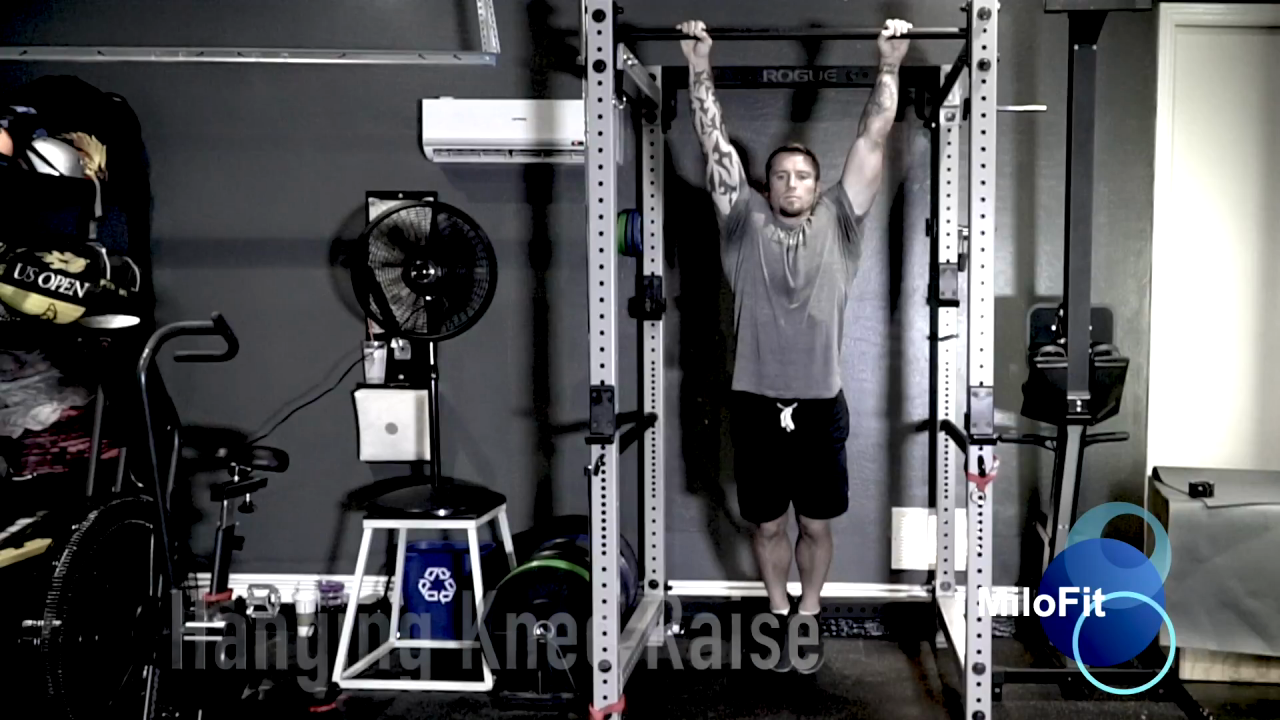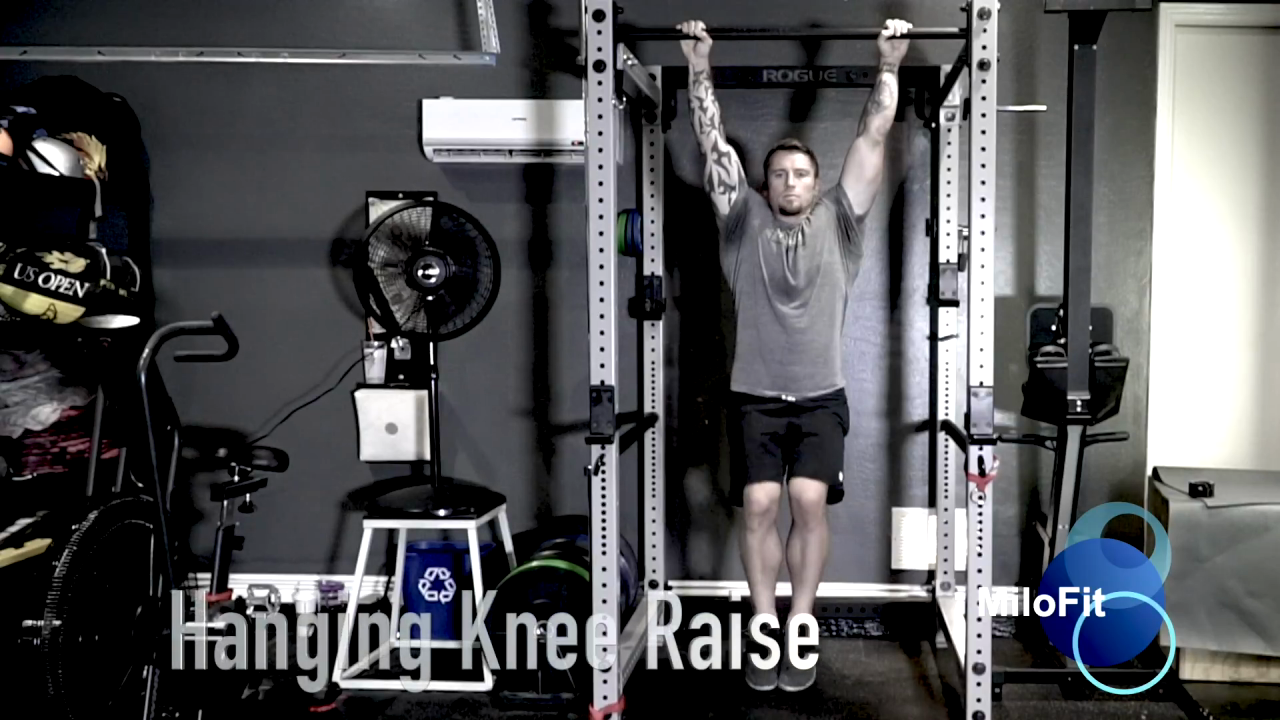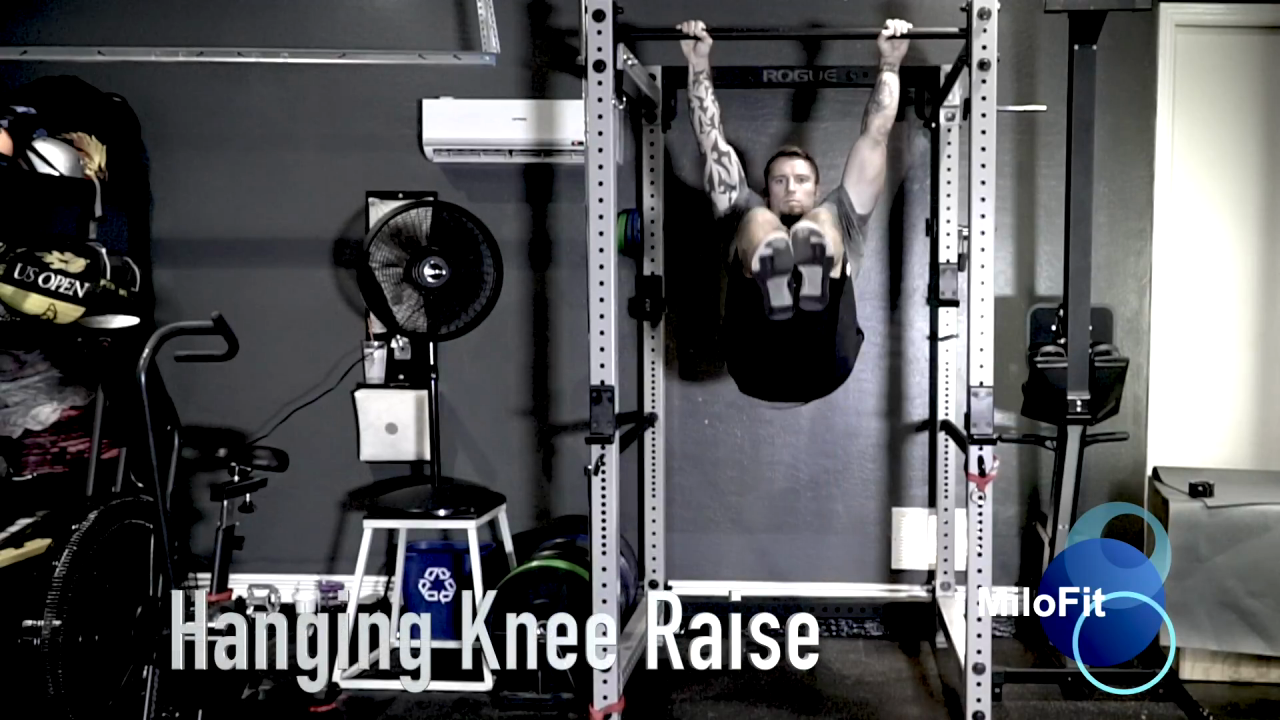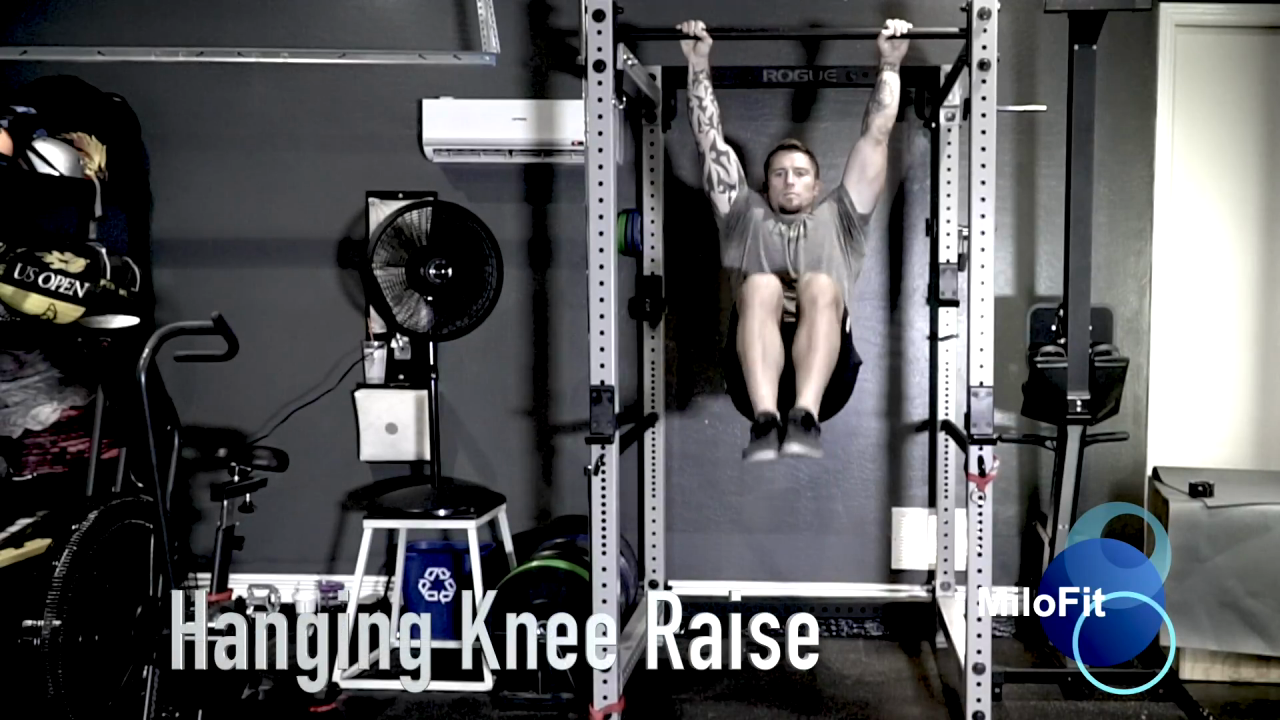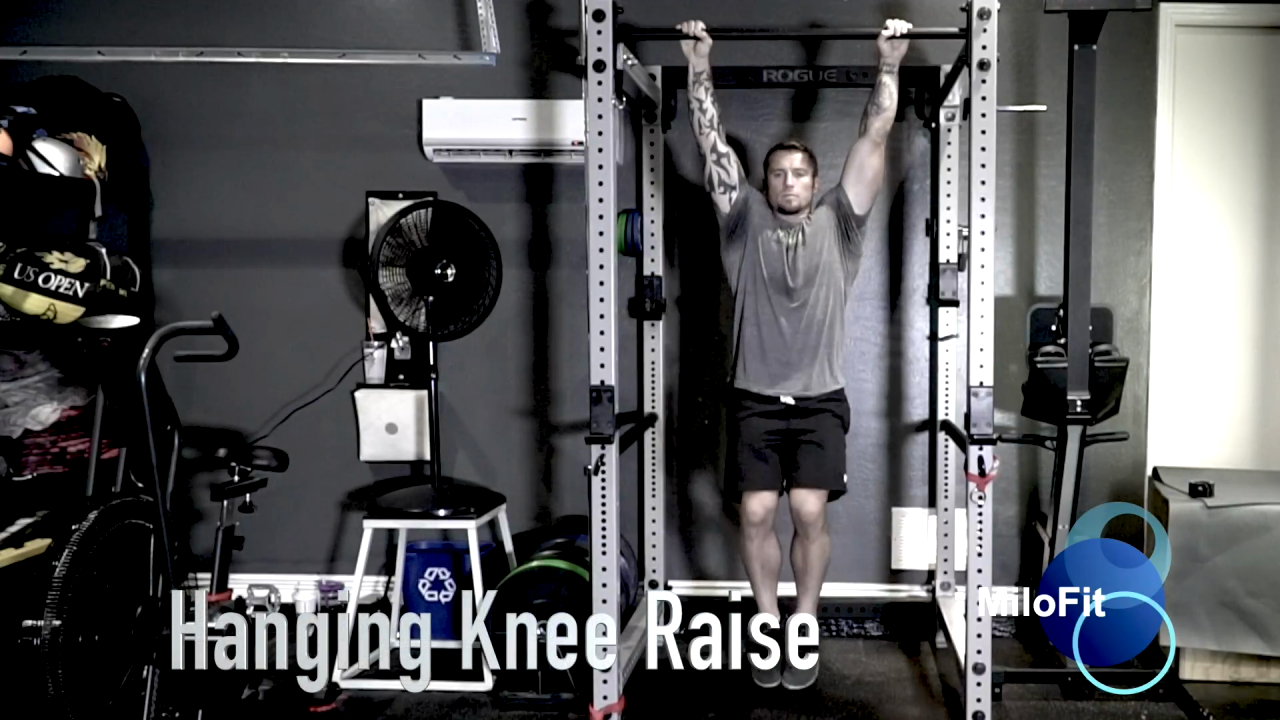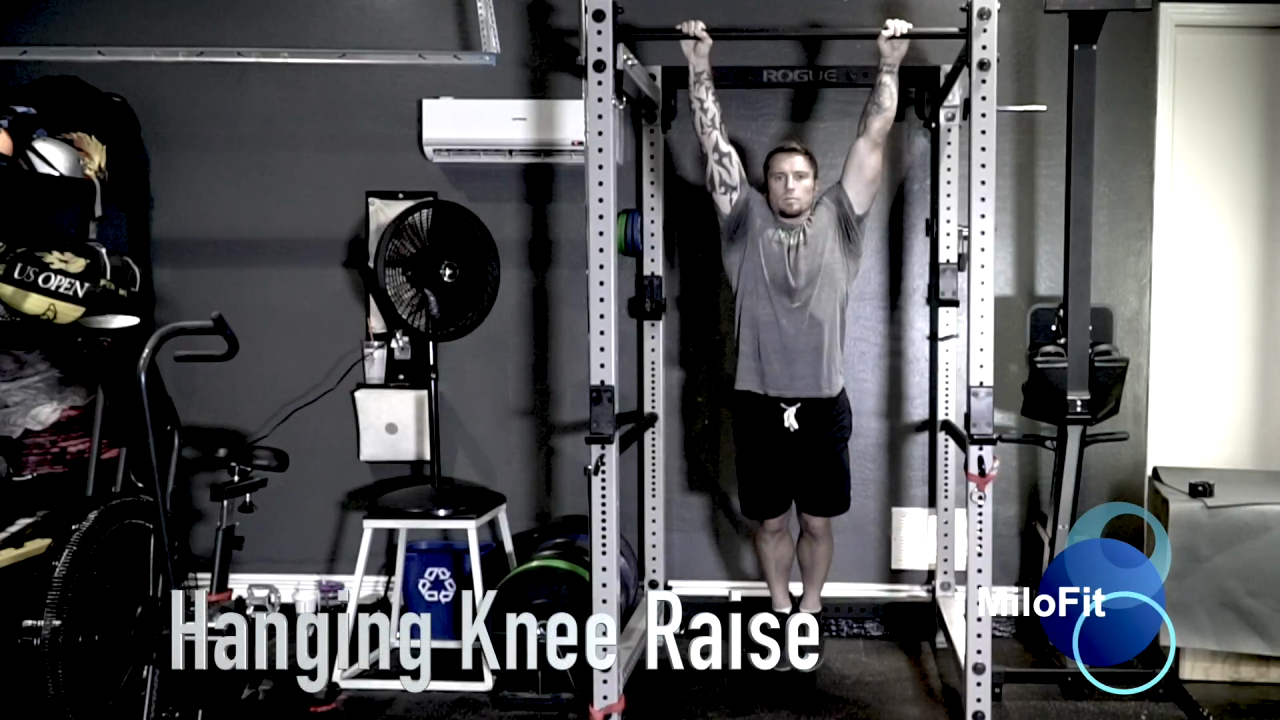
dt=0.5s
person 1, frame 1
left shoulder: (839, 219)
right shoulder: (744, 220)
left elbow: (872, 141)
right elbow: (715, 144)
left wrist: (889, 65)
right wrist: (700, 67)
left hip: (820, 405)
right hip: (757, 404)
left knee: (816, 524)
right knee: (768, 525)
left ankle: (809, 616)
right ankle: (780, 614)
person 1, frame 2
left shoulder: (837, 219)
right shoulder: (743, 217)
left elbow: (869, 141)
right elbow: (713, 144)
left wrist: (888, 68)
right wrist: (699, 68)
left hip: (820, 398)
right hip: (754, 397)
left knee: (809, 503)
right knee: (758, 506)
left ankle: (799, 627)
right ankle: (766, 627)
person 1, frame 3
left shoulder: (838, 215)
right shoulder: (748, 210)
left elbow: (874, 138)
right elbow: (712, 142)
left wrist: (889, 64)
right wrist: (699, 66)
left hip: (827, 353)
right hip: (752, 355)
left knee: (822, 225)
right knee: (759, 223)
left ankle: (812, 278)
right ankle: (772, 280)
person 1, frame 4
left shoulder: (838, 214)
right shoulder: (746, 215)
left elbow: (875, 138)
right elbow: (711, 142)
left wrist: (889, 64)
right wrist: (698, 66)
left hip: (822, 328)
right hip: (764, 327)
left knee: (819, 287)
right knee: (762, 289)
left ankle: (803, 418)
right ankle: (766, 422)
person 1, frame 5
left shoulder: (838, 220)
right shoulder: (744, 218)
left elbow: (873, 138)
right elbow: (712, 143)
left wrist: (888, 65)
right wrist: (699, 67)
left hip: (820, 400)
right hip: (754, 399)
left knee: (809, 511)
right knee: (756, 511)
right ankle: (769, 626)
person 1, frame 6
left shoulder: (839, 219)
right shoulder: (746, 220)
left elbow: (872, 140)
right elbow: (714, 143)
left wrist: (888, 66)
right wrist: (699, 67)
left hip: (822, 406)
right hip: (759, 406)
left knee: (817, 525)
right knee: (769, 524)
left ankle: (809, 617)
right ankle: (781, 615)
